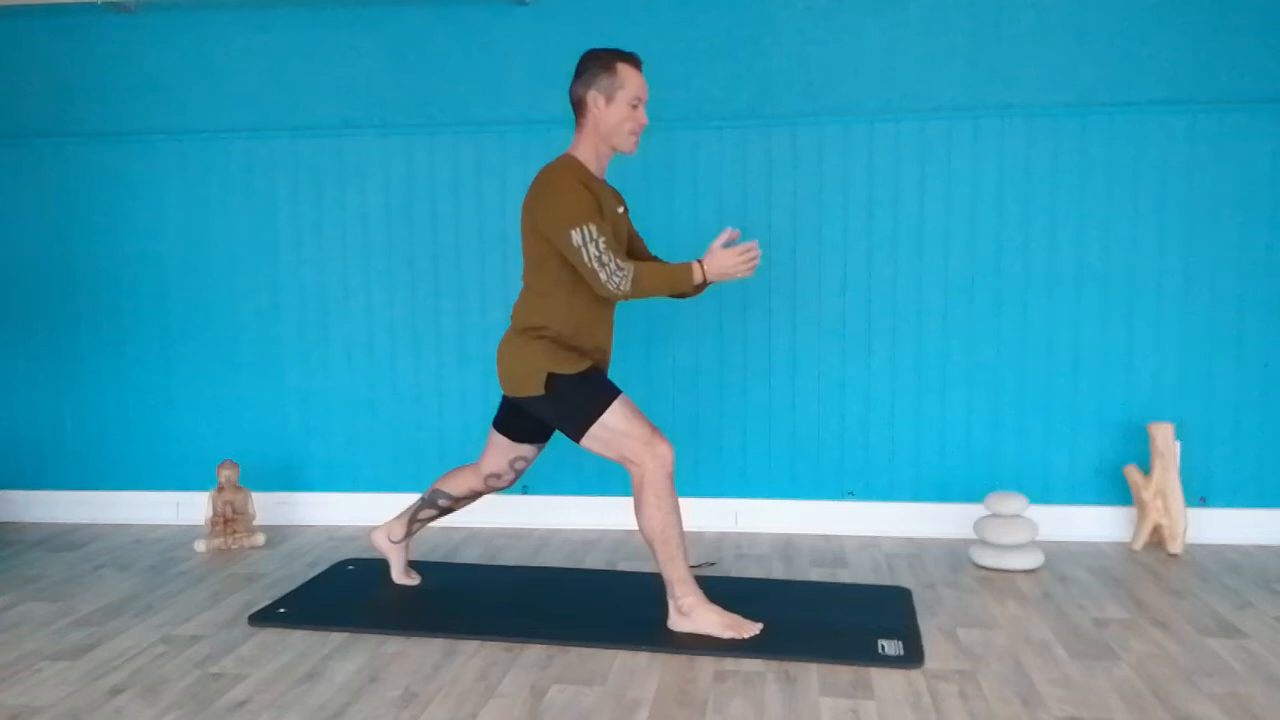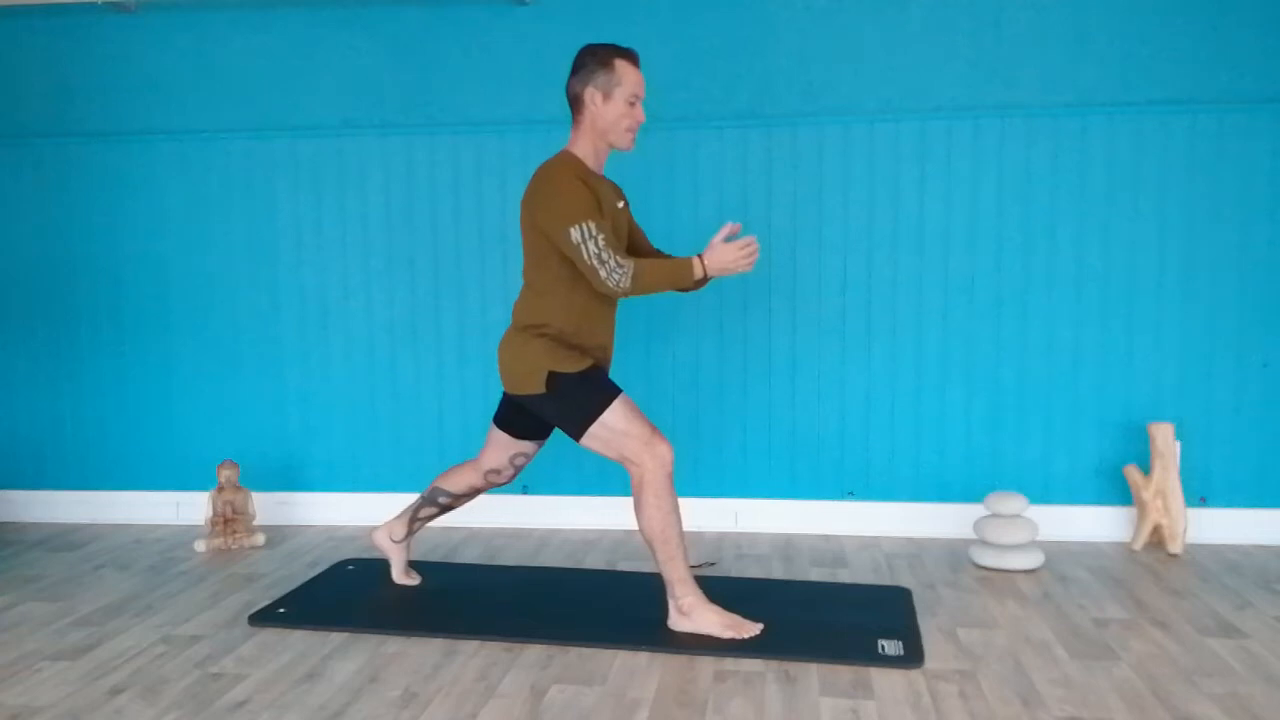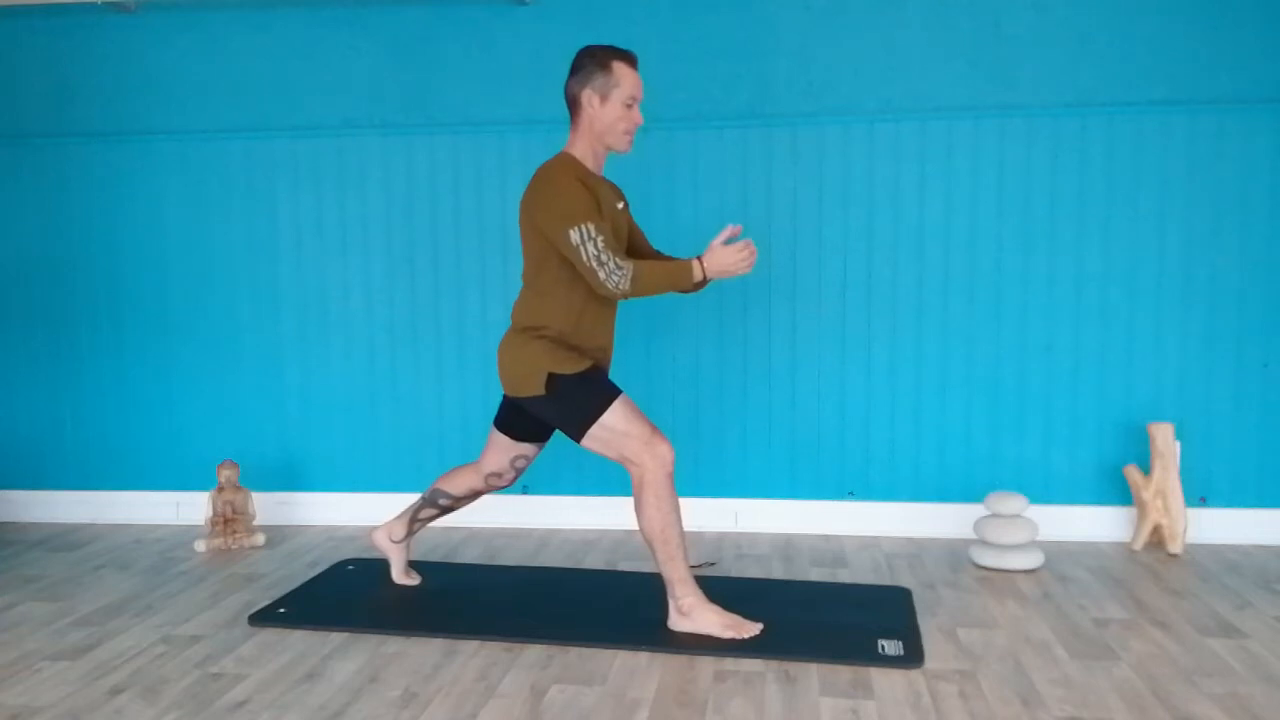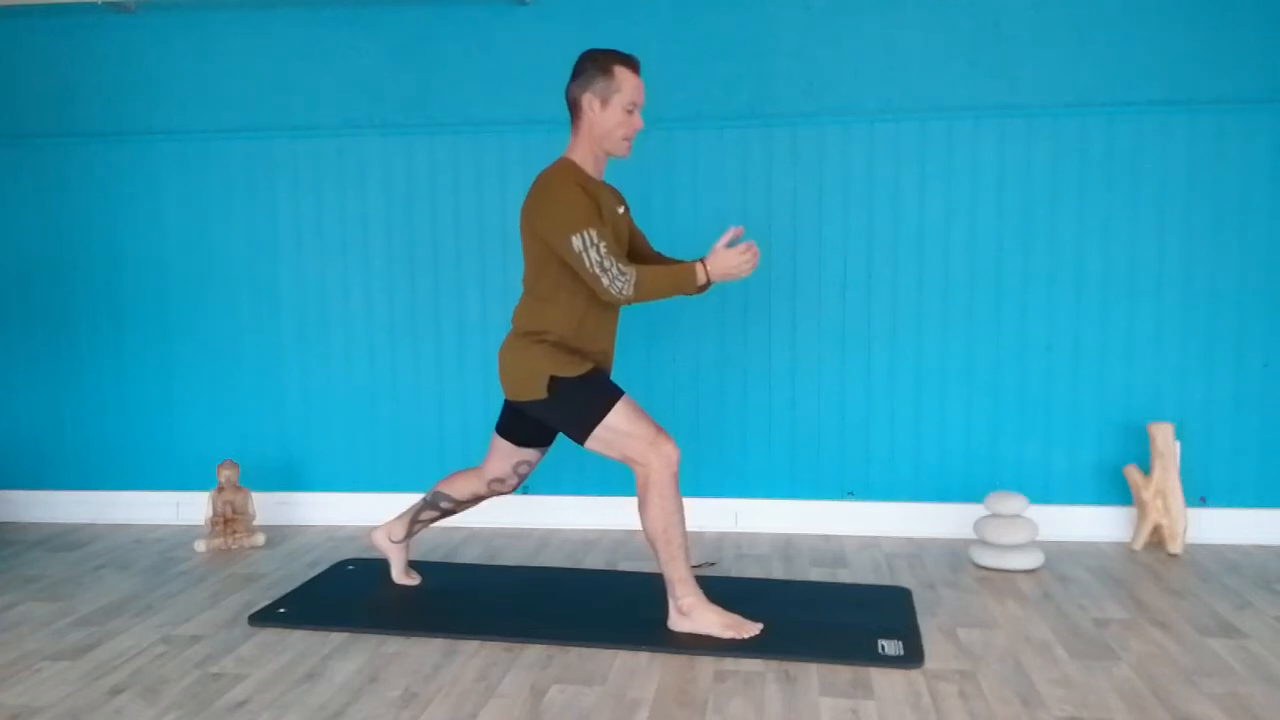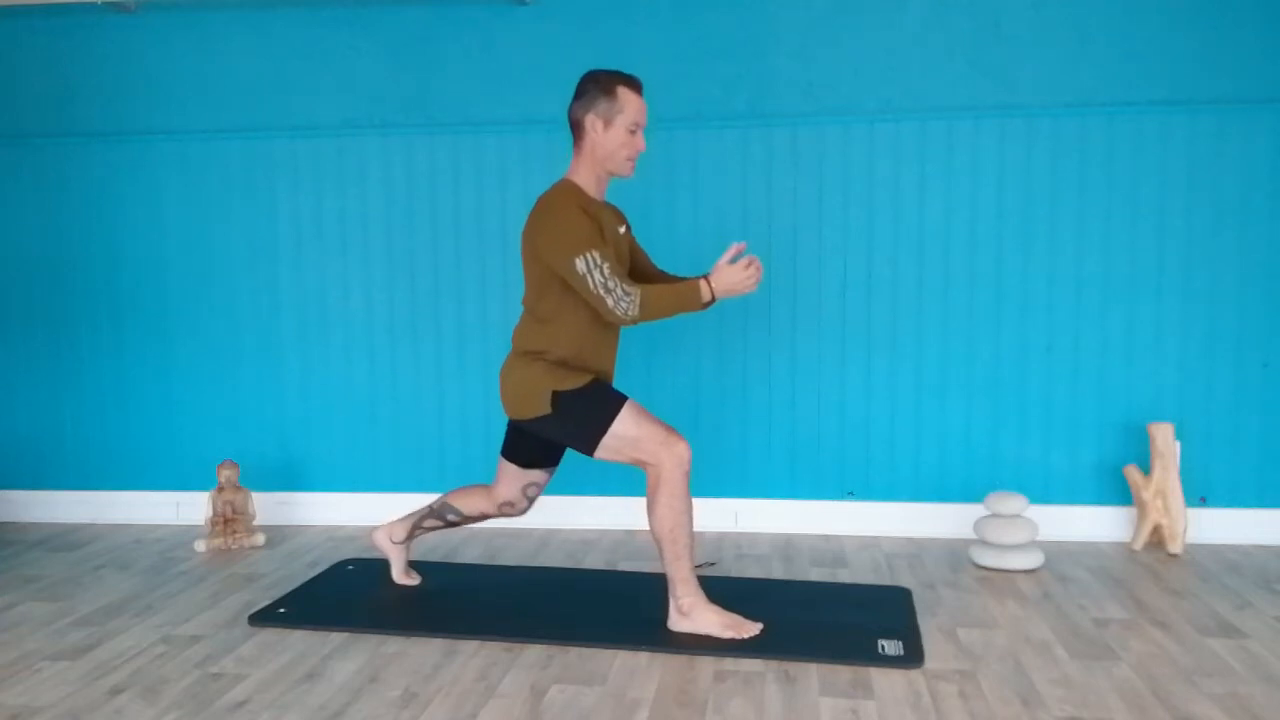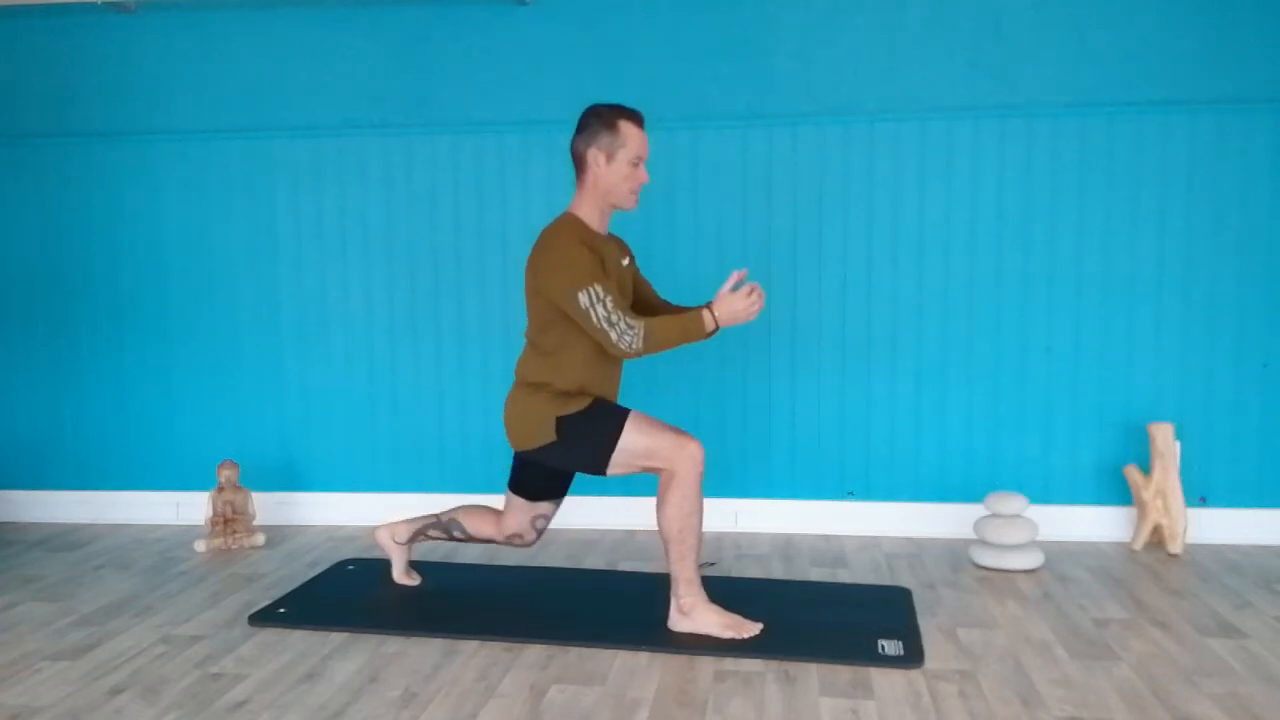
dt=0.3s
person 1, frame 1
left shoulder: (604, 195)
right shoulder: (561, 188)
left elbow: (644, 269)
right elbow: (613, 280)
left wrist: (703, 271)
right wrist: (703, 270)
left hip: (552, 361)
right hip: (546, 362)
left knee: (492, 473)
right knee: (653, 454)
left ankle: (395, 533)
right ankle: (686, 605)
person 1, frame 2
left shoulder: (605, 191)
right shoulder: (559, 184)
left elbow: (647, 262)
right elbow: (614, 277)
left wrist: (704, 265)
right wrist: (702, 266)
left hip: (554, 359)
right hip: (547, 359)
left knee: (492, 469)
right knee: (653, 454)
left ankle: (396, 532)
right ankle: (687, 606)
person 1, frame 3
left shoulder: (605, 193)
right shoulder: (558, 186)
left elbow: (646, 261)
right elbow: (613, 278)
left wrist: (704, 265)
right wrist: (702, 268)
left hip: (553, 360)
right hip: (546, 360)
left knee: (492, 472)
right knee: (653, 454)
left ankle: (396, 532)
right ankle: (687, 606)
person 1, frame 4
left shoulder: (605, 197)
right shoulder: (559, 192)
left elbow: (648, 265)
right elbow: (616, 284)
left wrist: (707, 268)
right wrist: (705, 272)
left hip: (552, 364)
right hip: (548, 364)
left knee: (497, 478)
right knee: (658, 453)
left ankle: (395, 533)
right ankle: (687, 606)
person 1, frame 5
left shoulder: (608, 217)
right shoulder: (561, 214)
left elbow: (652, 283)
right elbow: (620, 304)
left wrist: (709, 282)
right wrist: (710, 288)
left hip: (552, 381)
right hip: (548, 382)
left knee: (505, 500)
right knee: (670, 452)
left ankle: (397, 534)
right ankle: (687, 606)
person 1, frame 6
left shoulder: (612, 250)
right shoulder: (563, 248)
left elbow: (656, 314)
right elbow: (625, 338)
left wrist: (713, 311)
right wrist: (713, 318)
left hip: (559, 413)
right hip: (551, 413)
left knee: (513, 531)
right knee: (684, 455)
left ankle: (400, 535)
right ankle: (688, 605)
